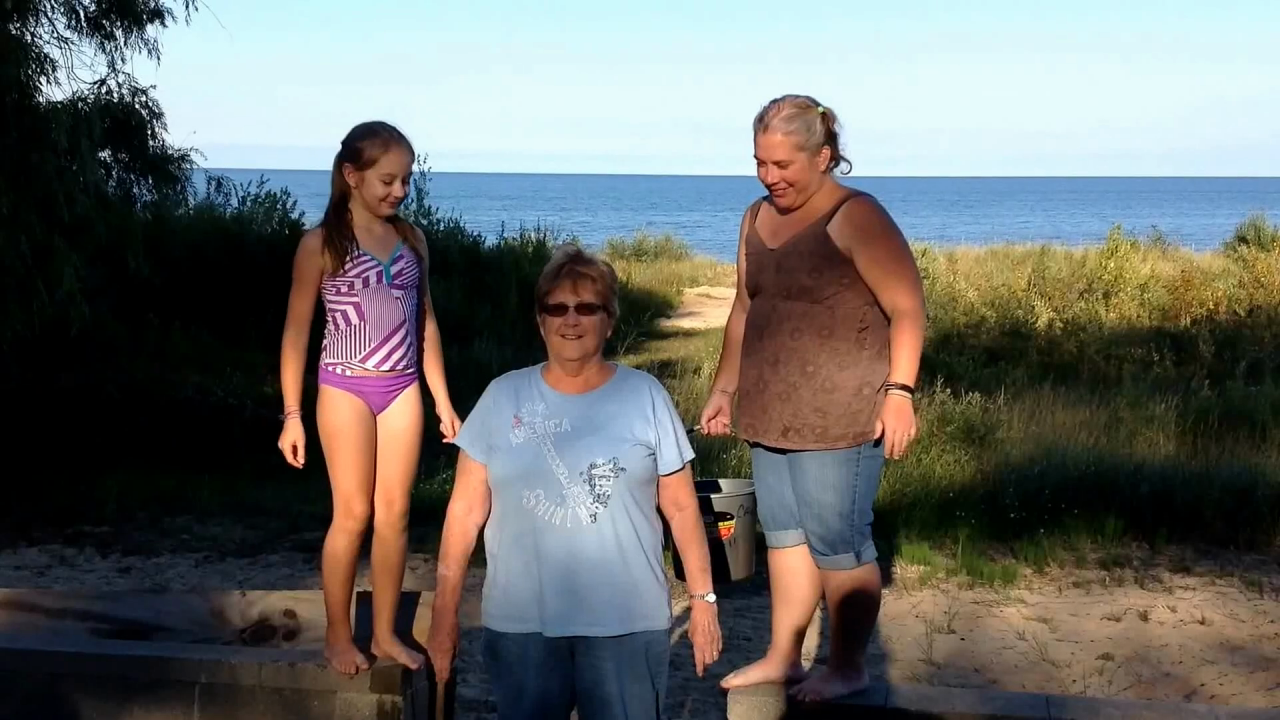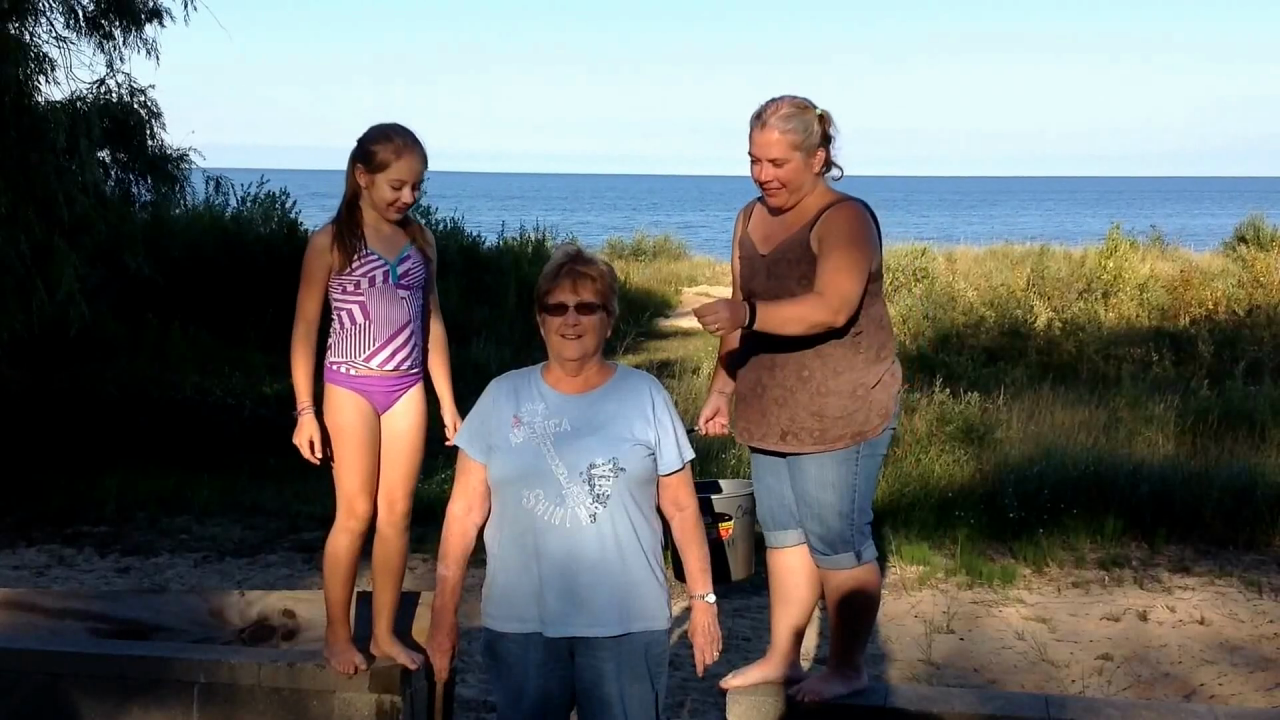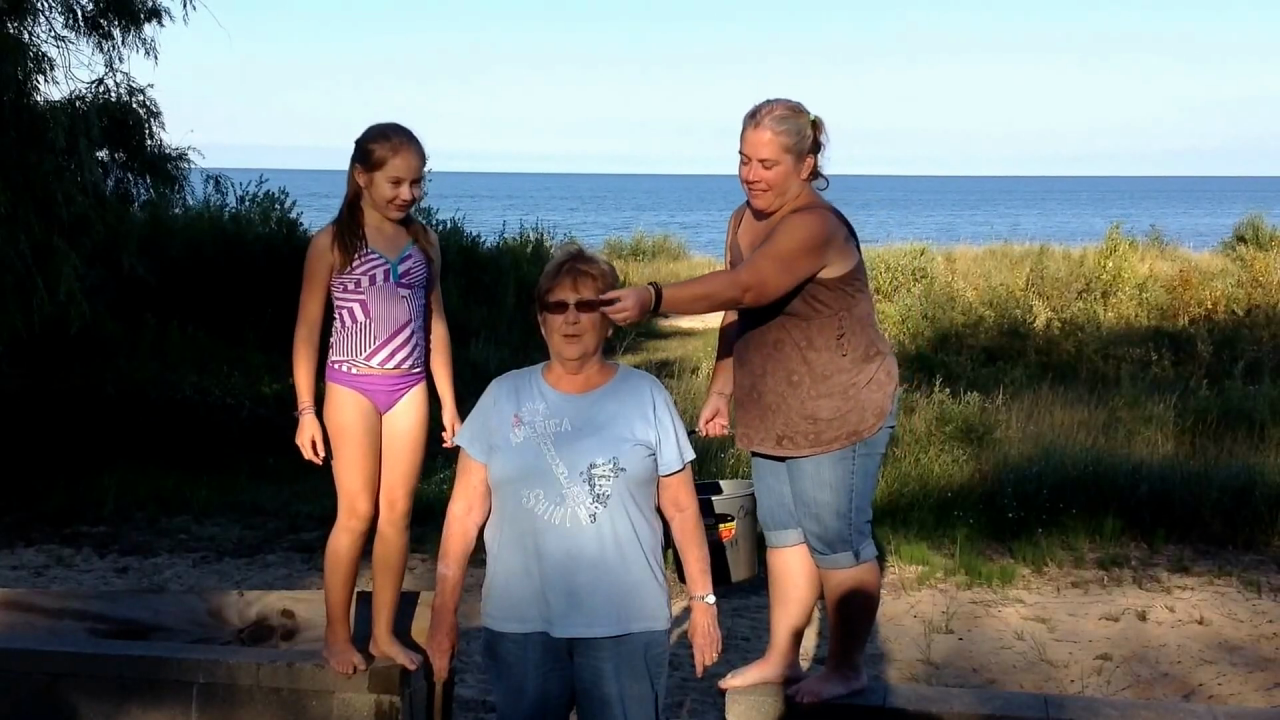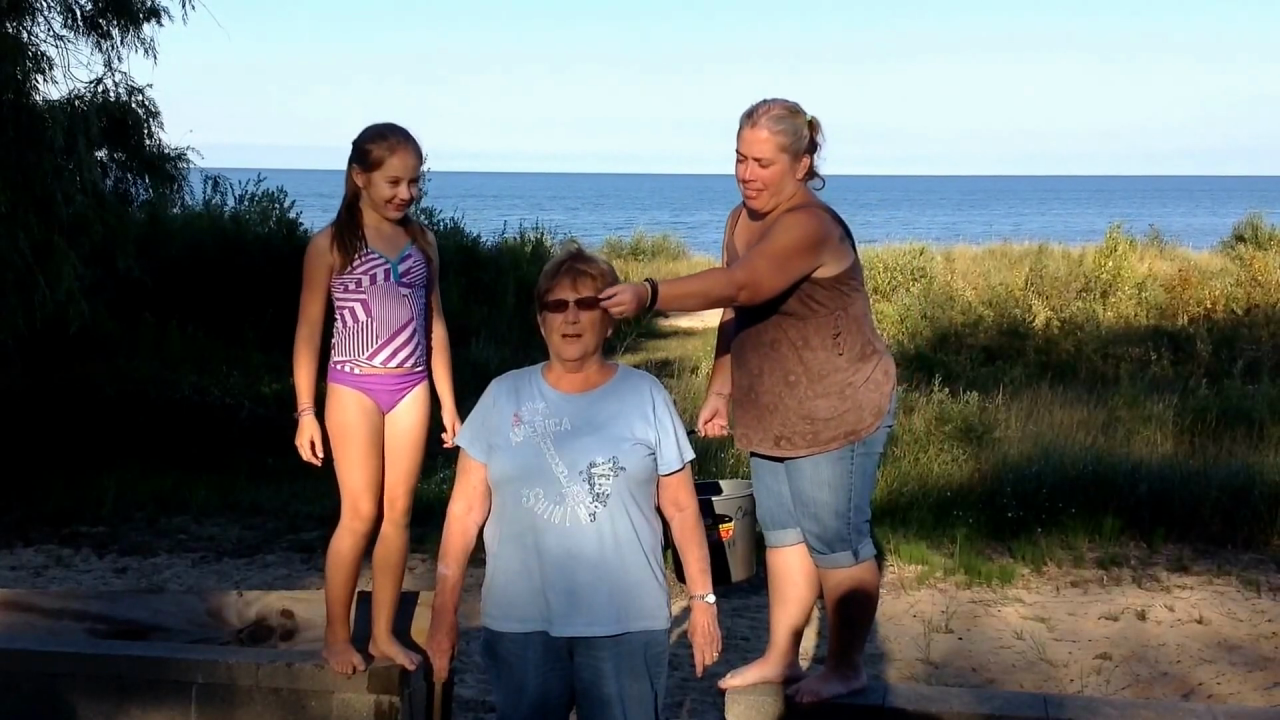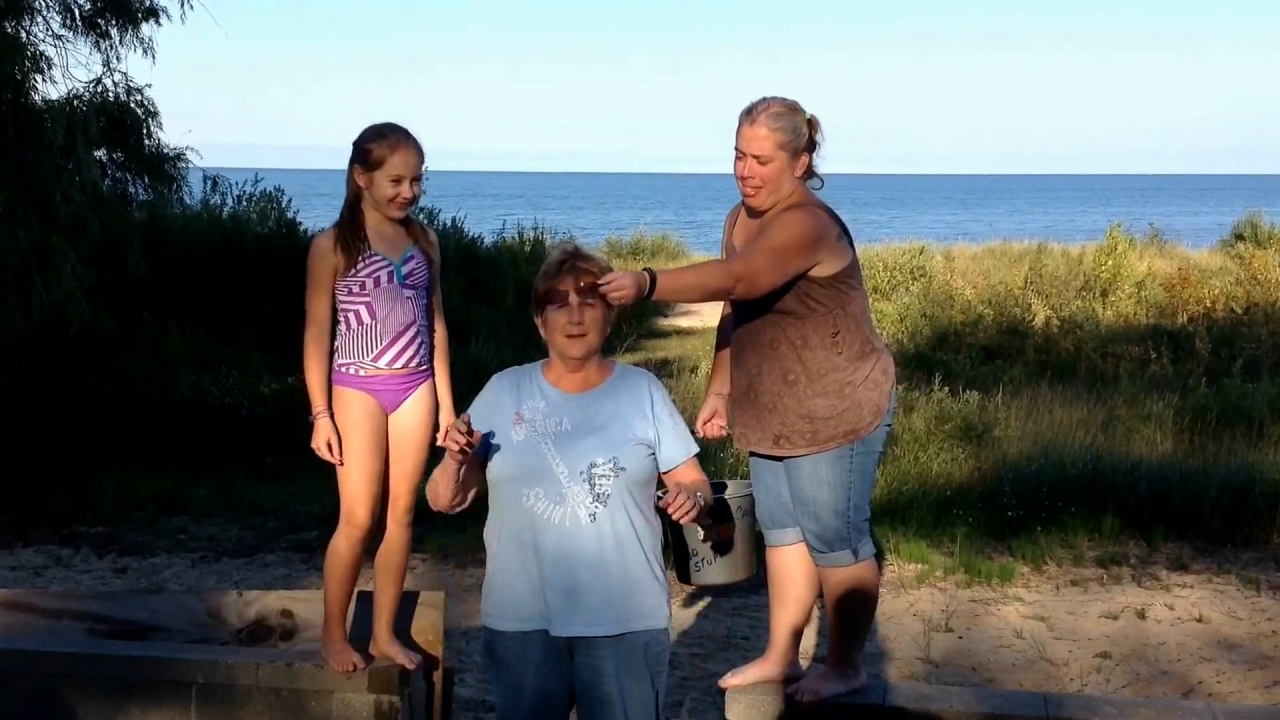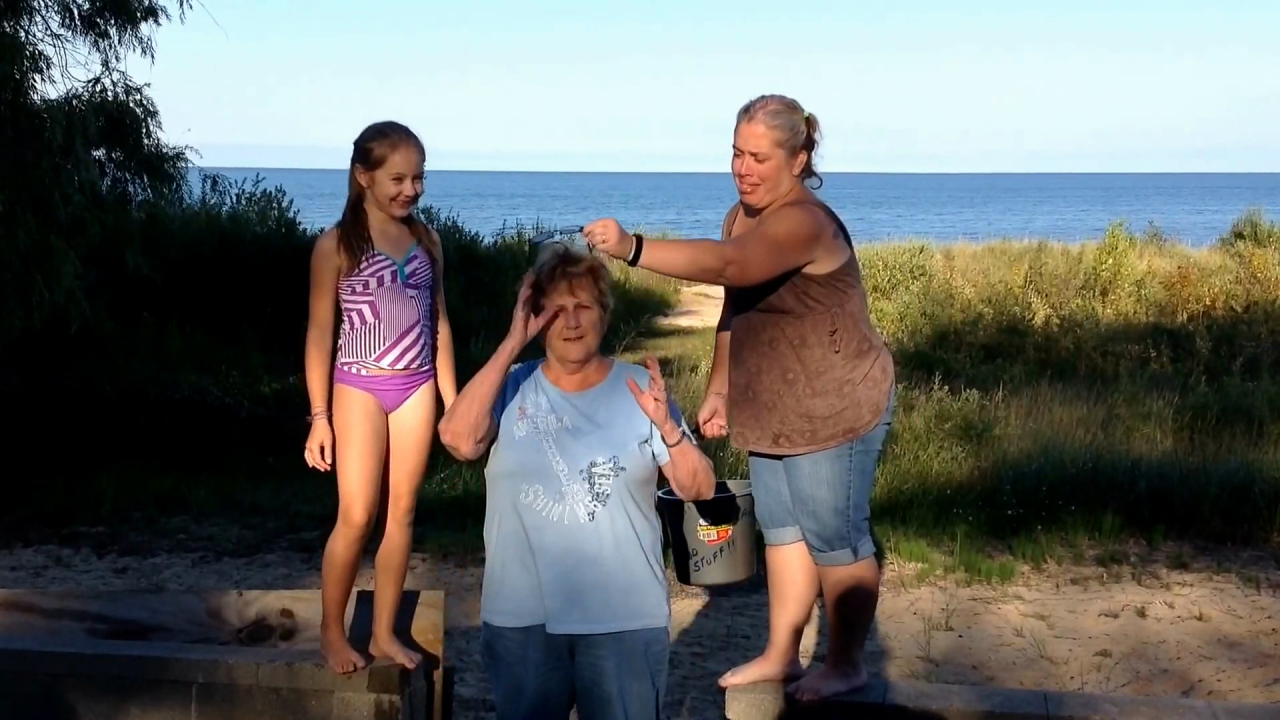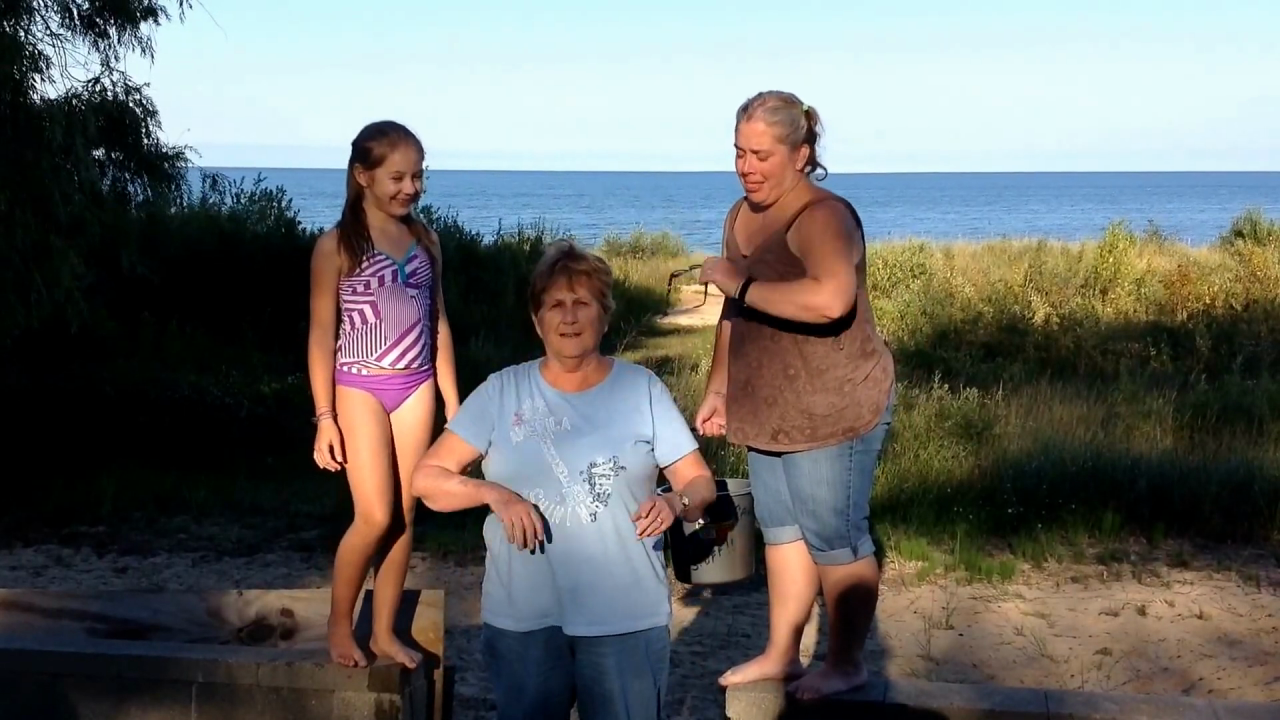
dt=0.5s
person 1, frame 1
left shoulder: (856, 217)
right shoulder: (757, 217)
left elbow: (907, 309)
left wrist: (898, 391)
right wrist: (724, 388)
left hip: (838, 414)
right hip: (773, 411)
left knee: (837, 541)
right knee: (784, 533)
left ankle: (848, 667)
right ankle: (782, 657)
person 1, frame 2
left shoulder: (844, 219)
right shoulder: (751, 219)
left elbow: (832, 307)
left wrist: (743, 311)
right wrist: (721, 387)
left hip: (839, 413)
right hip: (773, 412)
left knee: (836, 541)
right knee: (782, 532)
left ankle: (846, 666)
right ankle: (779, 657)
person 1, frame 3
left shoulder: (815, 226)
right shoulder: (743, 221)
left elbow: (742, 288)
left wrist: (652, 298)
right wrist: (721, 389)
left hip: (838, 413)
right hip: (775, 413)
left knee: (836, 540)
right knee: (784, 532)
left ankle: (847, 667)
right ankle: (780, 656)
person 1, frame 4
left shoulder: (810, 225)
right shoulder: (741, 220)
left elbow: (738, 287)
left wrist: (648, 295)
right wrist: (721, 390)
left hip: (836, 412)
right hip: (773, 413)
left knee: (835, 539)
right knee: (783, 532)
left ankle: (846, 666)
right ankle: (780, 656)
person 1, frame 5
left shoulder: (808, 224)
right shoulder: (740, 218)
left elbow: (734, 279)
left wrist: (645, 284)
right wrist: (719, 390)
left hip: (835, 410)
right hip: (774, 411)
left knee: (834, 539)
right knee: (783, 531)
left ankle: (846, 665)
right ankle: (780, 655)
person 1, frame 6
left shoulder: (805, 222)
right shoulder: (740, 217)
left elbow: (726, 264)
left wrist: (632, 248)
right wrist: (720, 390)
left hip: (835, 410)
right hip: (772, 410)
left knee: (836, 538)
right knee: (782, 530)
left ankle: (845, 664)
right ankle: (781, 655)
person 1, frame 7
left shoulder: (824, 217)
right shoulder: (740, 216)
left elbow: (830, 300)
left wrist: (740, 283)
right wrist: (717, 389)
left hip: (834, 410)
right hip: (768, 411)
left knee: (834, 538)
right knee: (781, 530)
left ankle: (845, 662)
right ankle: (779, 654)
person 2, frame 1
left shoulder: (411, 239)
right shoulder: (321, 243)
right elbow: (297, 330)
left wrist: (443, 399)
right wrist: (292, 414)
left hip: (403, 389)
right hip: (346, 389)
left knee: (395, 512)
right knee: (352, 513)
left ankle: (385, 632)
right ankle: (337, 635)
person 2, frame 2
left shoulder: (420, 240)
right shoulder: (331, 242)
right elbow: (305, 327)
left wrist: (447, 401)
right wrist: (305, 410)
left hip: (407, 389)
right hip: (351, 388)
left knee: (397, 513)
right knee: (355, 512)
left ankle: (384, 633)
right ankle: (337, 634)
person 2, frame 3
left shoulder: (424, 241)
right shoulder: (333, 242)
left elbow: (435, 322)
right elbow: (307, 328)
left wrist: (449, 402)
right wrist: (306, 410)
left hip: (409, 390)
right hip: (352, 388)
left knee: (397, 512)
right knee: (356, 513)
left ankle: (384, 633)
right ankle: (336, 635)
person 2, frame 4
left shoulder: (422, 241)
right shoulder: (331, 244)
right elbow: (308, 330)
left wrist: (448, 400)
right wrist: (305, 412)
left hip: (411, 389)
right hip: (355, 388)
left knee: (399, 513)
right knee: (361, 513)
left ankle: (383, 634)
right ankle: (337, 635)
person 2, frame 5
left shoulder: (423, 241)
right shoulder: (333, 245)
right elbow: (317, 332)
left wrist: (445, 400)
right wrist: (320, 413)
left hip: (414, 390)
right hip: (358, 390)
left knee: (402, 513)
right knee: (359, 516)
left ankle: (384, 634)
right ankle: (334, 633)
person 2, frame 6
left shoulder: (427, 240)
right shoulder: (337, 245)
right elbow: (320, 333)
left wrist: (452, 399)
right wrist: (319, 416)
left hip: (417, 389)
right hip: (360, 389)
left knee: (402, 513)
right knee: (356, 516)
left ankle: (384, 633)
right ankle: (332, 631)
person 2, frame 7
left shoulder: (425, 240)
right shoulder: (337, 245)
right elbow: (321, 334)
left wrist: (453, 402)
right wrist: (324, 417)
left hip: (415, 389)
right hip: (360, 389)
left knee: (405, 513)
right knee: (375, 515)
left ankle: (385, 631)
right ankle: (339, 624)
person 3, frame 1
left shoulder: (646, 396)
right shoulder: (502, 397)
left elbow: (681, 507)
right elbow: (466, 511)
left wrist: (702, 598)
right wrist: (444, 613)
left hip: (628, 624)
right hip: (520, 624)
person 3, frame 2
left shoulder: (646, 395)
right shoulder: (501, 397)
left elbow: (681, 507)
right elbow: (465, 510)
left wrist: (702, 598)
right wrist: (444, 612)
left hip: (627, 623)
right hip: (521, 623)
person 3, frame 3
left shoulder: (646, 395)
right shoulder: (503, 396)
left elbow: (681, 508)
right elbow: (466, 510)
left wrist: (702, 599)
right wrist: (444, 611)
left hip: (627, 623)
right hip: (520, 623)
person 3, frame 4
left shoulder: (645, 395)
right shoulder: (503, 396)
left elbow: (680, 506)
right elbow: (466, 510)
left wrist: (702, 598)
right wrist: (444, 610)
left hip: (626, 621)
right hip: (520, 621)
person 3, frame 5
left shoulder: (643, 391)
right shoulder: (503, 392)
left elbow: (694, 485)
right elbow: (445, 498)
left wrist: (693, 498)
right wrist: (454, 458)
left hip: (625, 619)
right hip: (521, 619)
person 3, frame 6
left shoulder: (639, 387)
right shoulder: (511, 386)
left elbow: (699, 488)
right elbow: (458, 438)
left wrist: (666, 426)
right wrist: (513, 343)
left hip: (624, 617)
right hip: (521, 616)
person 3, frame 7
left shoulder: (642, 388)
right shoulder: (500, 392)
left elbow: (701, 484)
right elbow: (426, 478)
left wrist: (675, 503)
right wrist: (495, 493)
left hip: (625, 617)
right hip: (522, 617)
